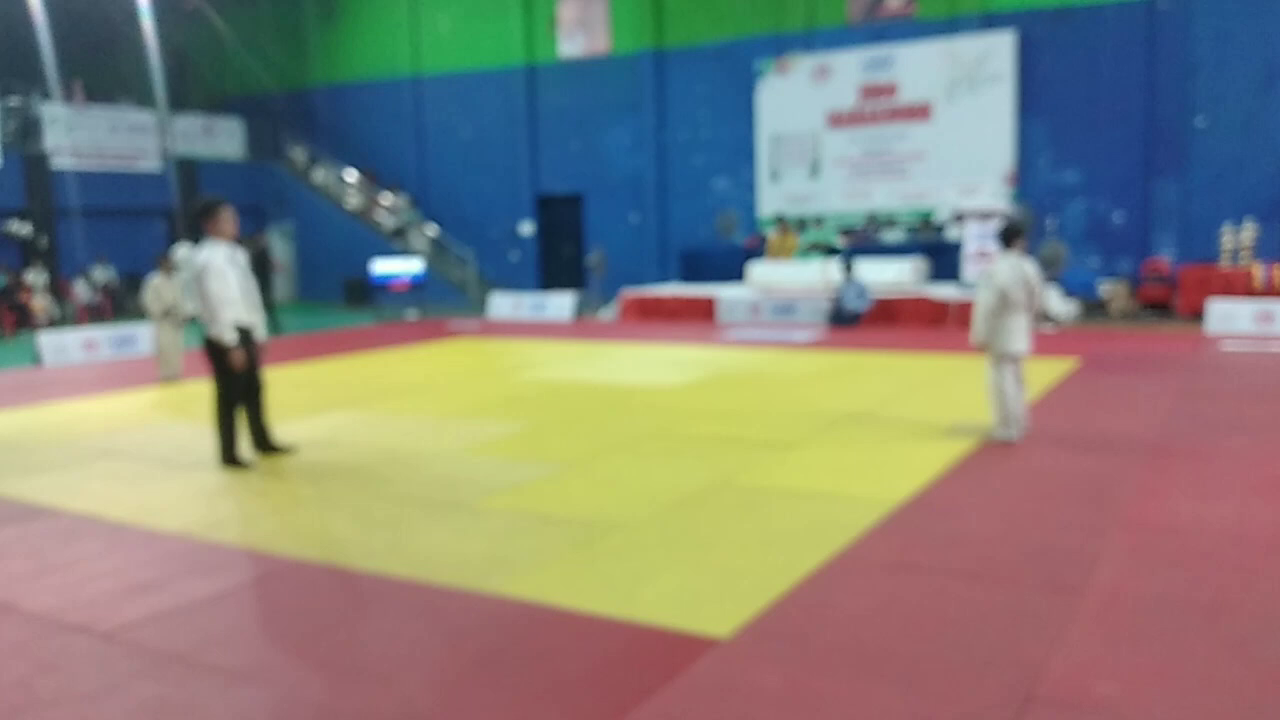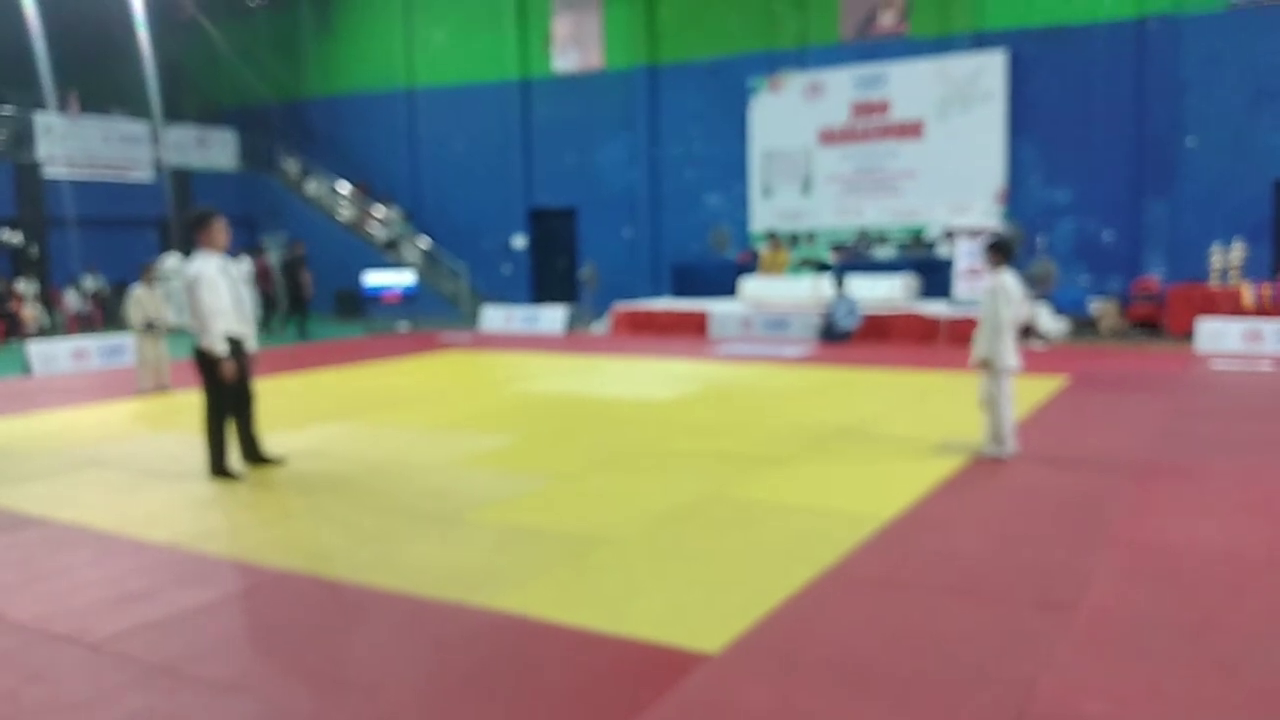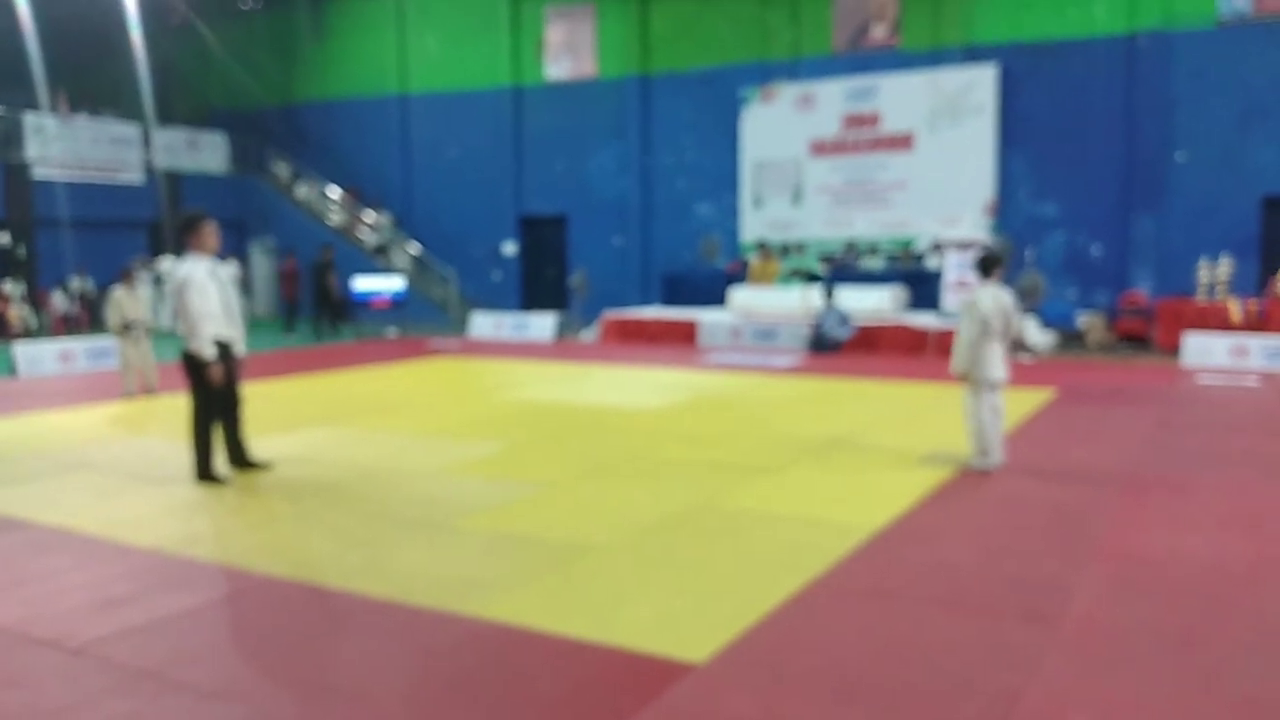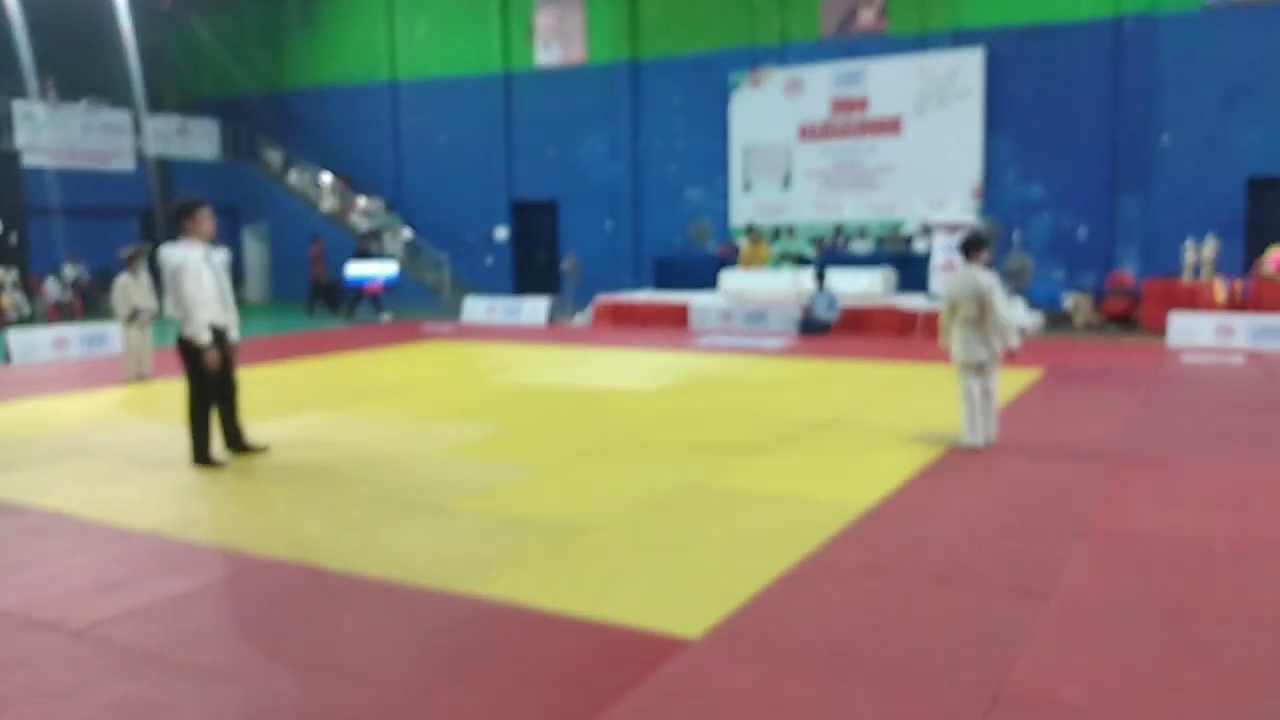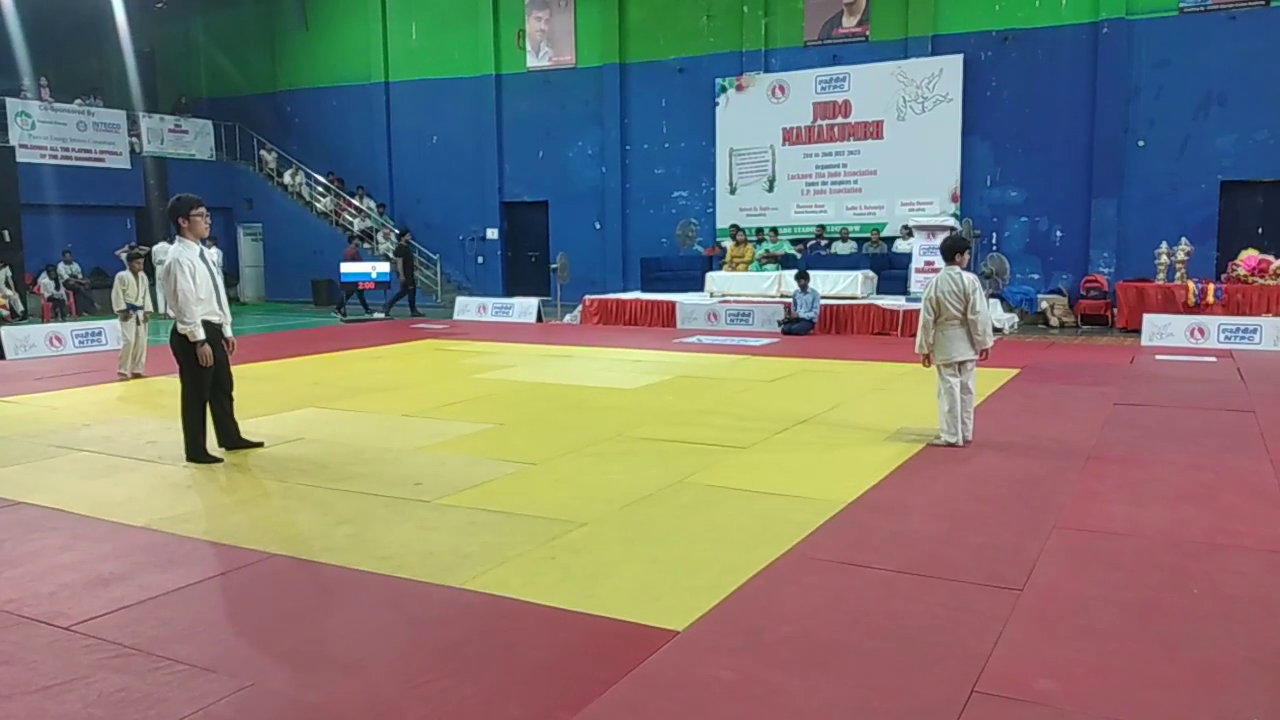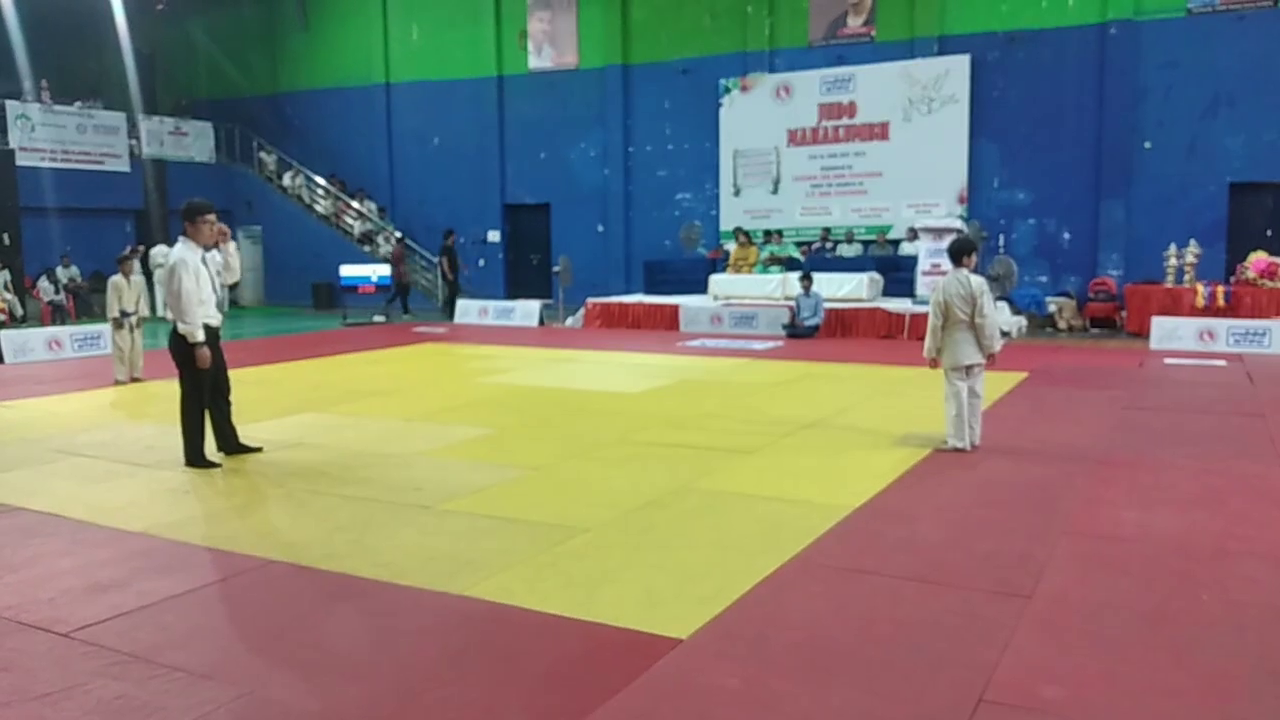
dt=0.7s
person 1, frame 1
left shoulder: (235, 253)
right shoulder: (209, 258)
right elbow: (217, 303)
left wrist: (258, 335)
right wrist: (232, 344)
left hip: (244, 333)
right hip: (227, 338)
left knee: (253, 390)
right knee: (230, 397)
left ankle: (263, 442)
right ankle: (229, 454)
person 1, frame 2
left shoulder: (225, 264)
right shoulder: (201, 269)
right elbow: (208, 314)
left wrist: (248, 346)
right wrist: (222, 355)
left hip: (235, 344)
right hip: (216, 349)
left knee: (243, 402)
right knee: (220, 407)
left ankle: (252, 453)
right ankle: (218, 465)
person 1, frame 3
left shoulder: (215, 269)
right shoulder: (190, 273)
right elbow: (196, 318)
left wrist: (237, 349)
right wrist: (210, 359)
left hip: (224, 348)
right hip: (205, 352)
left knee: (230, 406)
right knee: (207, 411)
left ankle: (239, 457)
right ankle: (204, 469)
person 1, frame 4
left shoulder: (212, 255)
right shoulder: (184, 260)
right elbow: (191, 306)
left wrist: (231, 335)
right wrist: (204, 345)
left hip: (219, 334)
right hip: (200, 338)
left knee: (227, 391)
right knee: (203, 397)
left ankle: (236, 442)
right ankle: (201, 454)
person 1, frame 5
left shoulder: (202, 253)
right shoulder: (179, 257)
right elbow: (186, 303)
left wrist: (226, 331)
right wrist: (199, 341)
left hip: (212, 330)
right hip: (193, 335)
left knee: (223, 387)
right knee: (196, 393)
left ankle: (230, 438)
right ankle: (196, 450)
person 1, frame 6
left shoulder: (200, 256)
right shoulder: (183, 258)
right elbow: (187, 304)
right wrist: (198, 343)
left hip: (208, 334)
right hip: (192, 337)
left knee: (220, 391)
right knee: (196, 397)
left ankle: (229, 443)
right ankle: (194, 455)
person 2, frame 1
left shoulder: (995, 270)
right shoulder: (1030, 267)
left elbow: (984, 306)
right elbow: (1036, 300)
left wrist: (979, 335)
left hip: (1000, 334)
right hip: (1020, 332)
left knee: (1002, 381)
right knee: (1015, 378)
left ankle: (1008, 429)
right ankle: (1019, 422)
person 2, frame 2
left shoulder: (997, 283)
right shoulder: (1013, 280)
left elbow: (993, 322)
right elbow: (1020, 315)
left wrist: (983, 353)
left hip: (995, 350)
right hip: (1006, 349)
left knee: (996, 398)
right knee: (1001, 396)
left ankle: (1000, 446)
right ankle: (1007, 442)
person 2, frame 3
left shoulder: (975, 298)
right shoulder: (1006, 295)
left elbow: (966, 335)
right elbow: (1014, 329)
left wrist: (959, 365)
left hip: (978, 362)
right hip: (997, 361)
left knee: (980, 410)
right knee: (994, 408)
left ankle: (985, 458)
right ankle: (996, 454)
person 2, frame 4
left shoulder: (954, 281)
right shoulder: (987, 279)
left elbow: (947, 315)
right elbow: (999, 314)
left wrist: (948, 341)
right wrist: (1009, 343)
left hip: (963, 343)
right hip: (986, 342)
left knee: (970, 391)
right knee: (987, 390)
left ankle: (973, 437)
right ankle: (987, 435)
person 2, frame 5
left shoulder: (934, 283)
right shoulder: (970, 280)
left elbow: (927, 319)
right elbow: (978, 315)
left wrist: (924, 348)
right wrist: (984, 342)
left hip: (944, 342)
right hip: (966, 341)
left knee: (949, 389)
right knee: (966, 389)
left ankle: (951, 435)
right ankle: (965, 433)
person 2, frame 6
left shoulder: (943, 285)
right shoulder: (978, 283)
left elbow: (935, 321)
right elbow: (985, 318)
left wrist: (932, 351)
right wrist: (990, 347)
left hip: (952, 346)
right hip: (974, 346)
left knee: (956, 393)
right knee: (974, 392)
left ankle: (959, 440)
right ankle: (972, 437)
